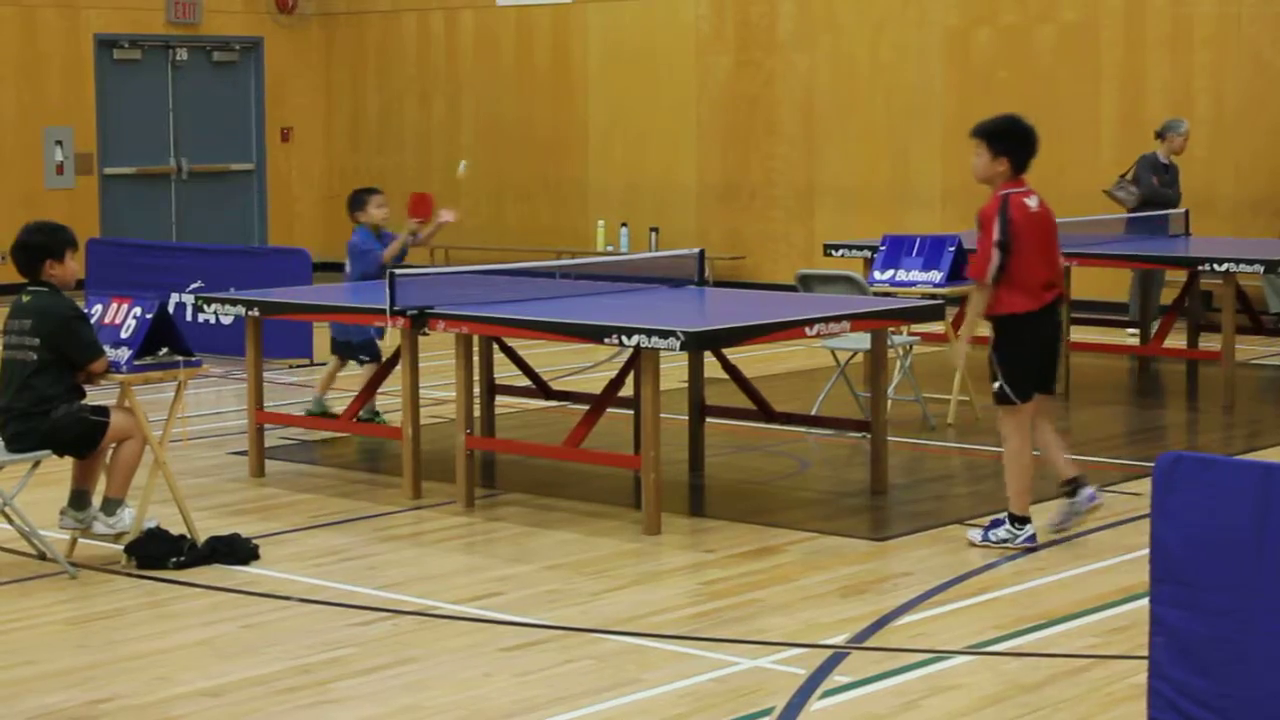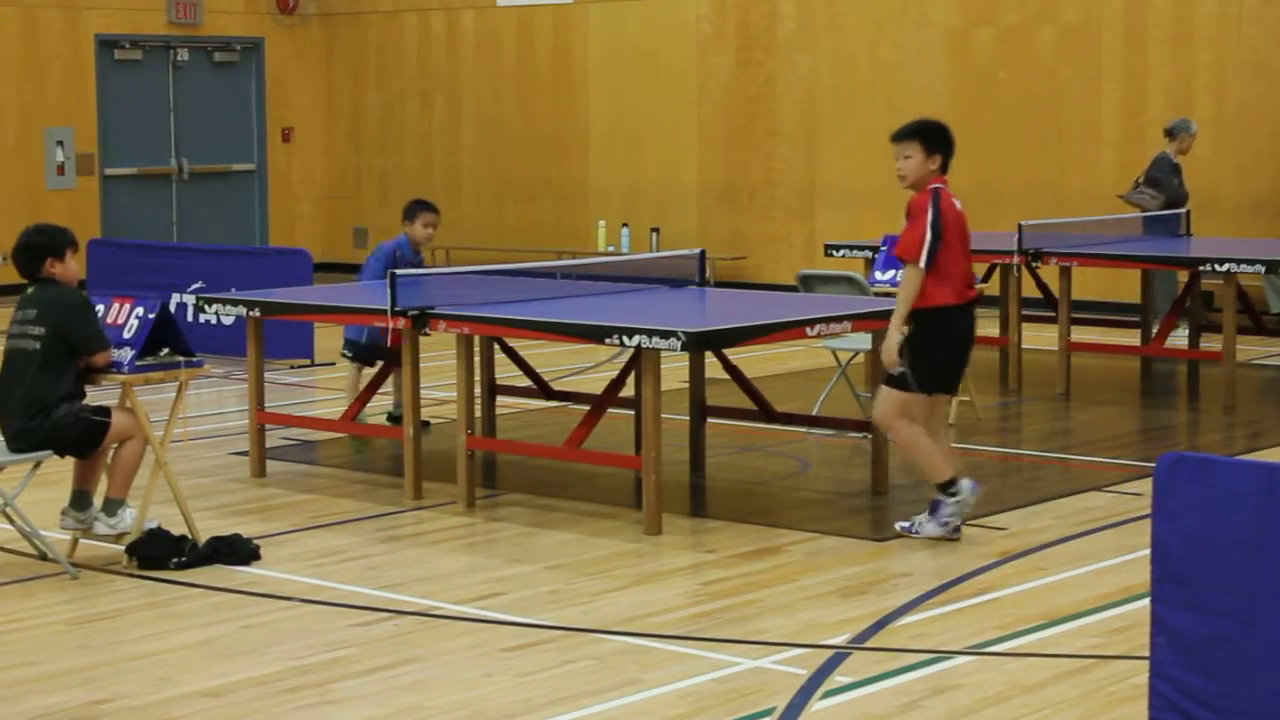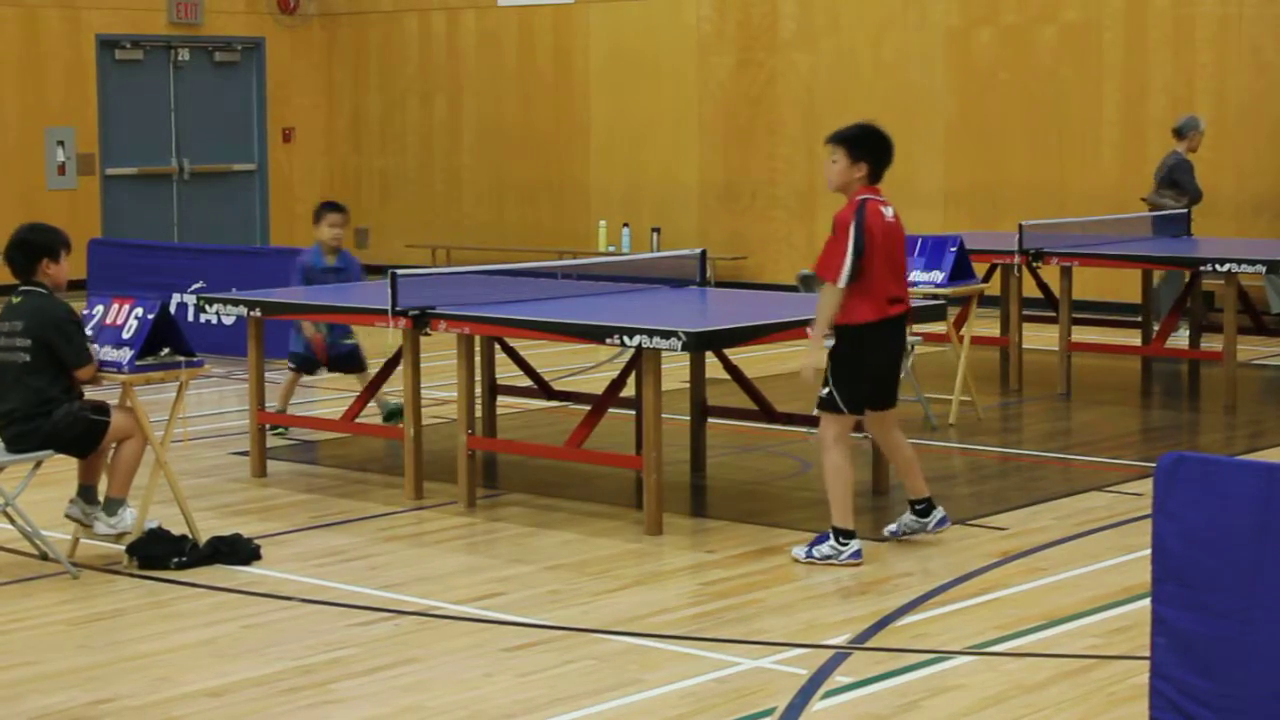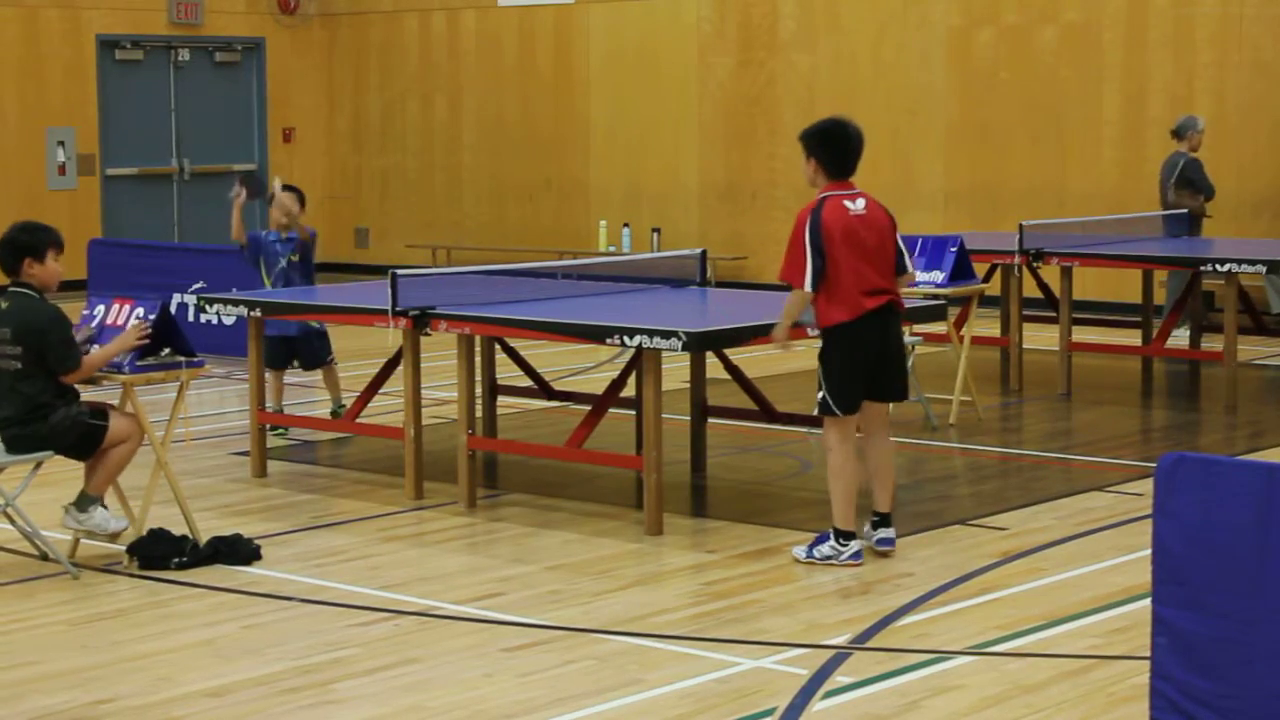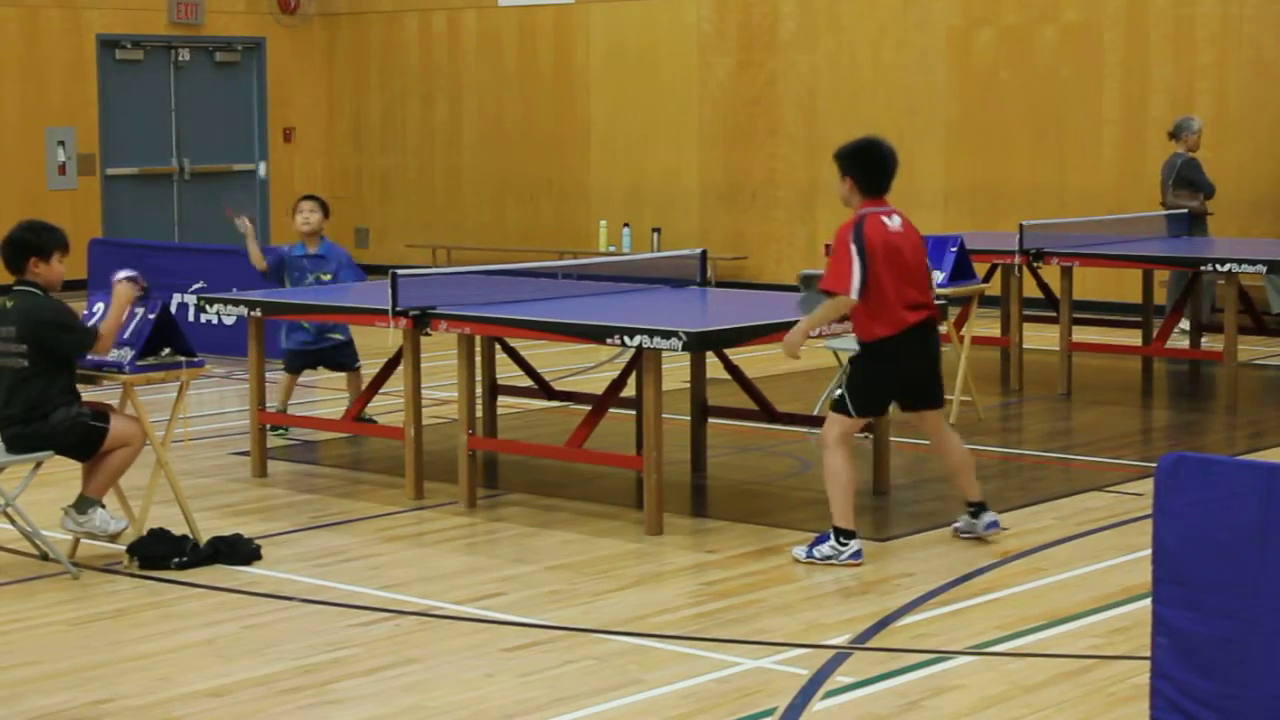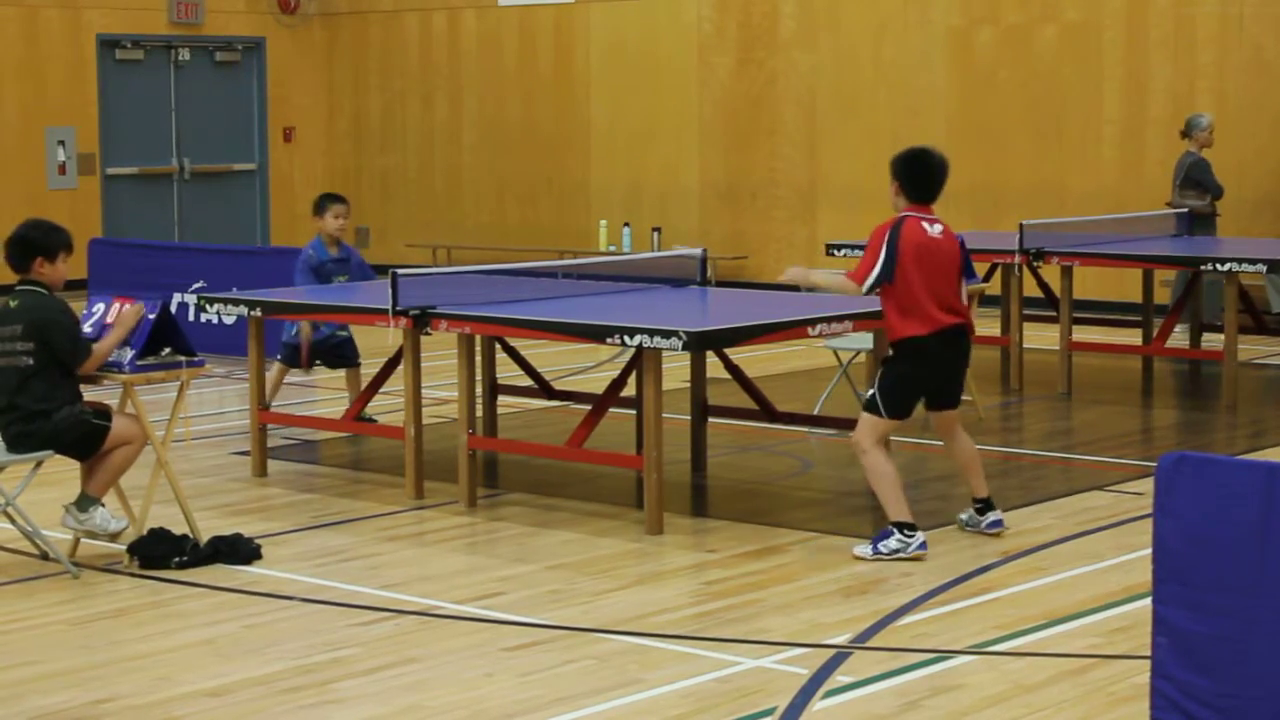
dt=0.5s
person 1, frame 1
left shoulder: (997, 211)
right shoulder: (1037, 204)
left elbow: (983, 282)
right elbow: (1054, 267)
left wrist: (964, 336)
left hip: (1017, 325)
right hip: (1047, 320)
left knee: (1013, 428)
right knee: (1035, 417)
left ankle: (1017, 524)
right ankle: (1075, 487)
person 1, frame 2
left shoulder: (927, 202)
right shoulder: (947, 202)
left elbow: (916, 268)
left wrist: (895, 327)
left hip: (936, 321)
right hip: (955, 319)
left knee: (887, 411)
right knee: (928, 419)
left ankle: (952, 485)
right ankle: (942, 513)
person 1, frame 3
left shoulder: (852, 215)
right shoulder: (889, 214)
left elbow: (836, 285)
left wrist: (815, 343)
left hip: (862, 335)
right hip: (891, 331)
left knee: (833, 435)
right knee: (883, 426)
left ankle: (843, 539)
right ankle: (924, 510)
person 1, frame 4
left shoulder: (814, 216)
right shoulder: (878, 211)
left elbow: (804, 288)
right elbow: (904, 276)
left wrist: (785, 325)
left hip: (846, 333)
right hip: (887, 325)
left knee: (838, 437)
right knee: (876, 428)
left ankle: (844, 540)
right ankle: (882, 525)
person 1, frame 5
left shoulder: (854, 231)
right shoulder: (906, 226)
left elbow: (846, 298)
left wrist: (802, 329)
left hip: (884, 348)
right hip: (922, 339)
left knee: (834, 436)
right knee: (937, 427)
left ankle: (843, 539)
right ankle: (979, 512)
person 1, frame 6
left shoulder: (893, 232)
right shoulder: (951, 239)
left elbow: (859, 285)
left wrist: (806, 277)
left hip: (915, 349)
right hip: (954, 343)
left knee: (867, 439)
right knee: (949, 426)
left ankle: (906, 533)
right ankle: (985, 510)
person 2, frame 1
right shoulder: (60, 309)
right elbow: (98, 365)
left wrist: (77, 373)
right wrist: (83, 370)
right hip: (42, 422)
left knee: (97, 424)
right knee: (133, 425)
left ankle: (78, 509)
right ankle: (110, 514)
person 2, frame 2
left shoulder: (27, 301)
right shoulder: (69, 300)
right elbow: (101, 358)
left wrist: (76, 361)
right wrist: (83, 360)
right hip: (43, 420)
left knee: (98, 420)
right knee: (136, 425)
left ankle: (79, 509)
right ankle: (111, 515)
person 2, frame 3
right shoulder: (55, 311)
right elbow: (85, 373)
left wrist: (67, 378)
right wrist: (90, 358)
right hip: (42, 423)
left knee: (101, 416)
right knee: (135, 424)
left ankle: (85, 502)
right ankle: (112, 514)
person 2, frame 4
right shoulder: (43, 314)
right elbow: (72, 373)
left wrist: (70, 340)
right wrist: (119, 344)
right hip: (40, 425)
left knee: (106, 416)
right knee: (132, 427)
left ankle: (89, 505)
right ankle: (84, 509)
person 2, frame 5
right shoulder: (47, 310)
right elbow: (99, 343)
left wrist: (72, 334)
right wrist: (121, 301)
right hip: (42, 423)
left knee: (104, 417)
right knee: (133, 432)
left ankle: (87, 506)
right ankle: (83, 511)
person 2, frame 6
right shoulder: (51, 309)
right elbow: (84, 364)
left wrist: (80, 339)
right wrist: (120, 329)
right hip: (46, 423)
left knee: (103, 417)
right knee: (135, 431)
left ankle: (87, 508)
right ankle: (85, 508)
person 3, frame 1
left shoulder: (383, 237)
right shoulder: (359, 243)
left elbow: (416, 241)
right elbow: (384, 259)
left wrist: (438, 224)
right wrist: (405, 234)
left knee: (340, 359)
right knee: (371, 361)
left ankle: (318, 403)
right ankle: (366, 412)
person 3, frame 2
left shoulder: (418, 260)
right shoulder: (389, 251)
right elbow: (368, 284)
left knee: (399, 363)
right knee: (356, 363)
left ankle: (397, 411)
person 3, frame 3
left shoulder: (350, 263)
right shoulder: (305, 262)
right wrist: (307, 326)
left hip: (338, 328)
right hip: (310, 328)
left knee: (360, 368)
right knee: (295, 372)
left ankle: (387, 409)
right ankle: (279, 414)
person 3, frame 4
left shoulder: (304, 237)
right shoulder: (264, 240)
left elbow: (305, 233)
right elbow: (238, 237)
left wrist: (293, 213)
right wrist: (237, 205)
right hip: (276, 318)
left knee: (326, 364)
right knee: (276, 368)
left ankle: (338, 408)
right ankle: (276, 414)
person 3, frame 5
left shoulder: (337, 254)
right shoulder: (288, 255)
left elbow: (359, 283)
right elbow: (261, 265)
right wrist: (250, 235)
left hip: (332, 327)
right hip: (300, 328)
left knee: (353, 368)
right knee: (292, 372)
left ankle: (356, 412)
right ankle: (280, 414)
person 3, frame 6
left shoulder: (351, 256)
right shoulder: (308, 257)
right wrist: (306, 324)
left hip: (336, 325)
right hip: (310, 323)
left knee: (353, 365)
right knee: (284, 365)
left ankle: (356, 411)
person 4, frame 1
left shoulder: (1172, 168)
right shoulder: (1146, 161)
left elbow: (1175, 199)
right elbow: (1148, 191)
left wrist: (1159, 192)
right wrist: (1167, 195)
left hip: (1161, 226)
right hip: (1140, 224)
left knee: (1157, 275)
right knee: (1141, 272)
right ankle: (1134, 320)
person 4, frame 2
left shoulder: (1173, 164)
right shoulder: (1162, 163)
left elbow: (1181, 196)
right elbow: (1176, 196)
left wrist: (1174, 198)
right wrist: (1179, 197)
left hip: (1168, 225)
right hip: (1160, 226)
left knee: (1161, 272)
right knee: (1167, 273)
left ankle: (1154, 319)
person 4, frame 3
left shoulder: (1170, 159)
right shoulder: (1181, 163)
right elbow: (1196, 196)
left wrist: (1179, 201)
right wrist: (1182, 201)
left hip: (1167, 223)
right hip: (1172, 225)
left knee: (1172, 272)
right knee: (1175, 272)
left ankle: (1155, 316)
person 4, frame 4
left shoulder: (1170, 162)
right shoulder: (1190, 163)
right elbow: (1209, 193)
left wrist: (1192, 197)
right wrist: (1196, 197)
left hip: (1172, 222)
right hip: (1186, 224)
left knee: (1180, 272)
right knee: (1182, 273)
left ankle: (1180, 320)
person 4, frame 5
left shoulder: (1169, 163)
right shoulder: (1188, 163)
right elbow: (1209, 191)
left wrist: (1191, 196)
right wrist: (1196, 195)
left hip: (1175, 224)
right hip: (1191, 225)
left knee: (1179, 272)
right knee: (1205, 273)
right ankle: (1192, 319)
person 4, frame 6
left shoulder: (1183, 161)
right shoulder: (1198, 163)
right elbow: (1218, 192)
left wrist: (1202, 196)
right wrist: (1206, 197)
left hip: (1187, 224)
right hip: (1200, 225)
left knee: (1185, 272)
right knee: (1211, 274)
left ankle: (1179, 319)
right ankle: (1211, 324)
